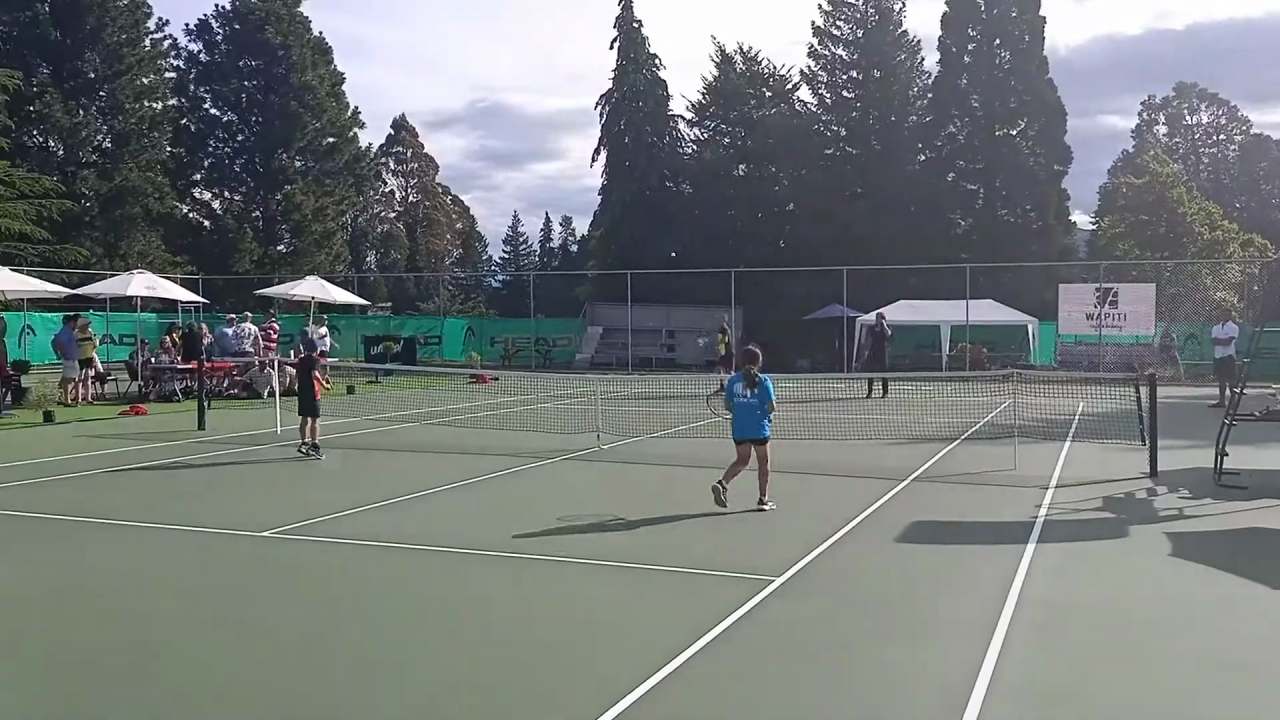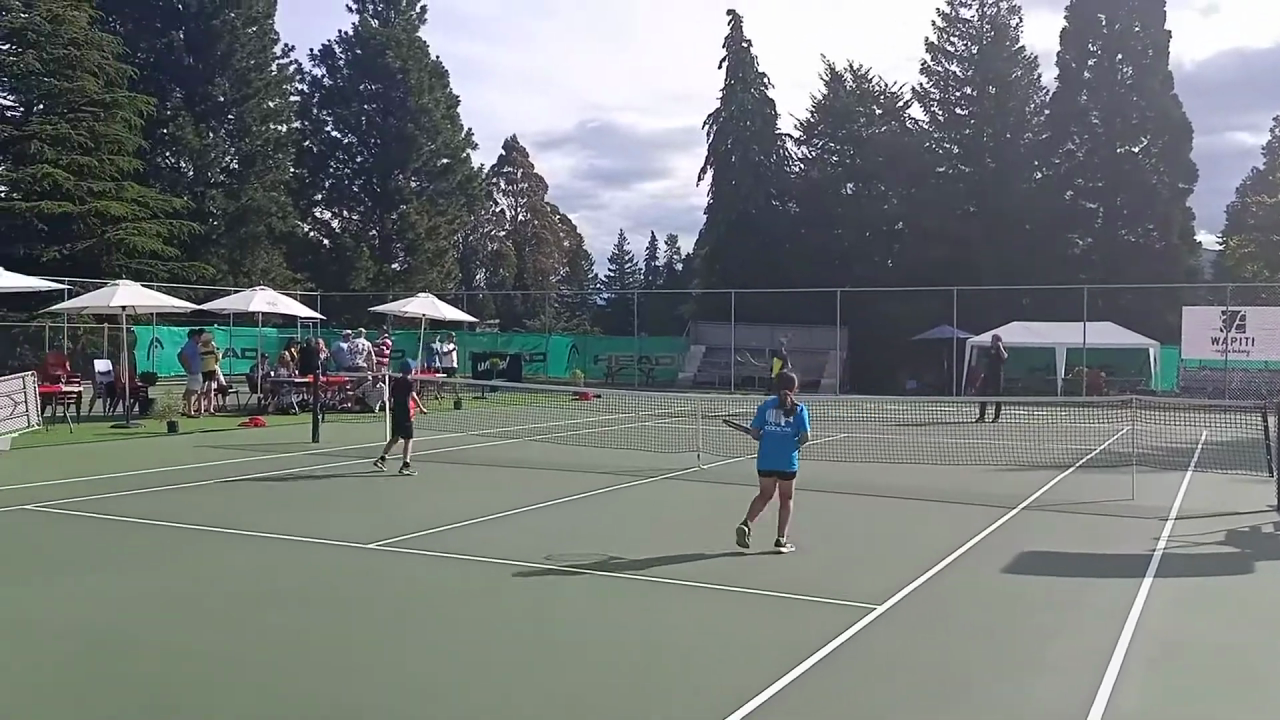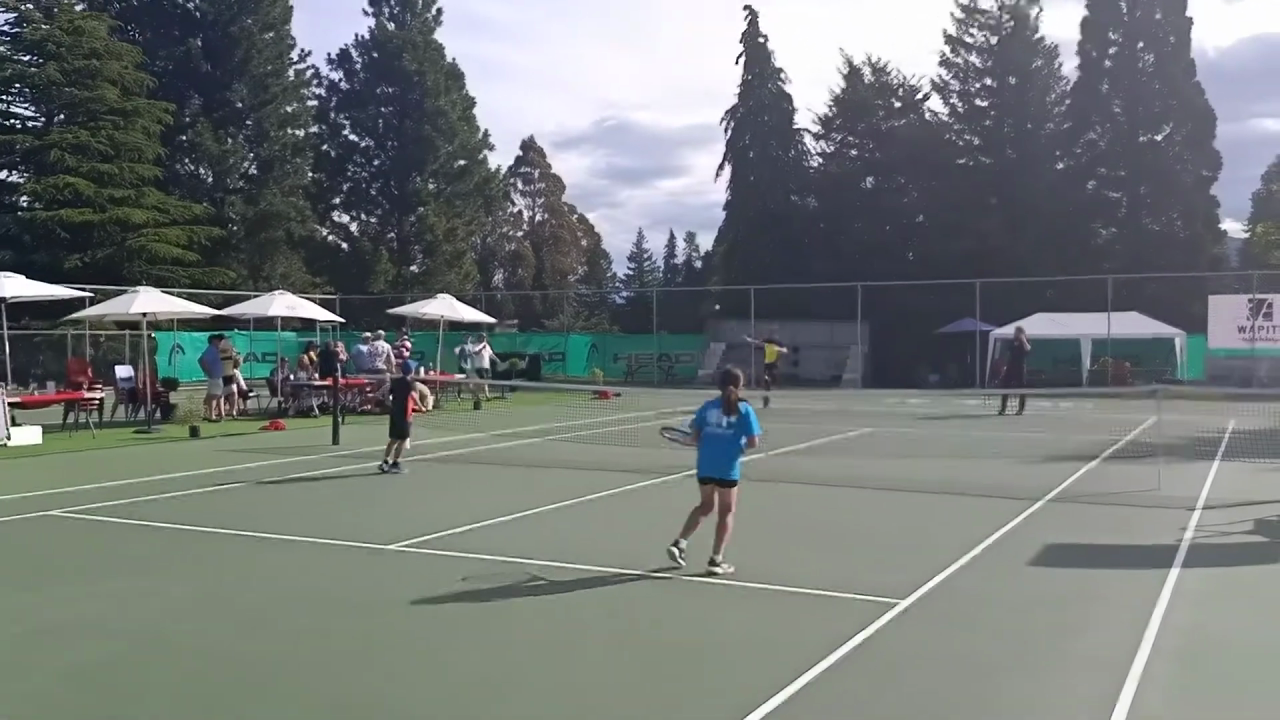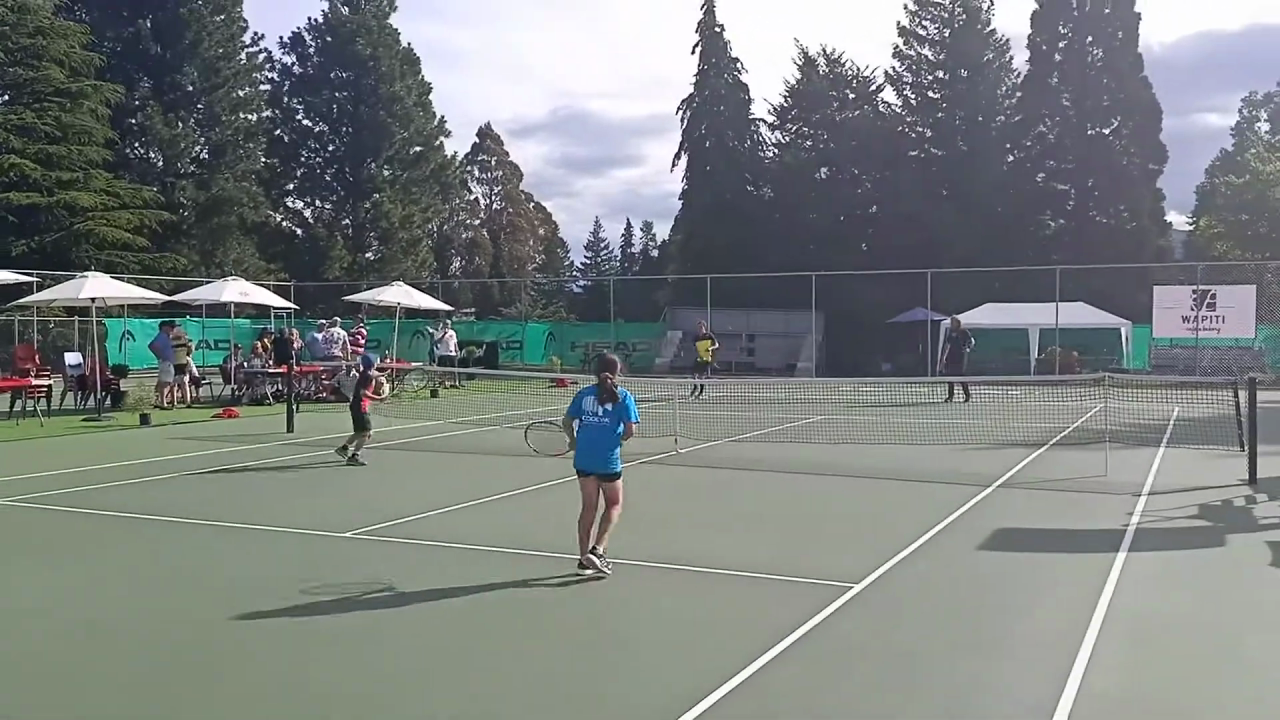
dt=0.5s
person 1, frame 1
left shoulder: (733, 380)
right shoulder: (763, 381)
left elbow: (727, 405)
right elbow: (771, 407)
right wrist: (765, 415)
left hip: (739, 428)
right hip: (758, 429)
left knee: (742, 460)
right knee: (763, 462)
left ankle: (721, 484)
right ankle: (763, 500)
person 1, frame 2
left shoulder: (765, 406)
right shoulder: (798, 409)
left elbow: (755, 433)
right elbow: (805, 437)
right wrist: (795, 443)
left hip: (765, 460)
right hip: (786, 461)
left knee: (764, 495)
right knee: (786, 499)
left ankle: (745, 524)
right ankle: (781, 540)
person 1, frame 3
left shoulder: (707, 407)
right shoulder: (744, 410)
left elbow: (695, 436)
right elbow: (753, 443)
right wrist: (742, 449)
left hip: (705, 466)
right hip: (727, 468)
left knee: (705, 506)
right knee: (726, 512)
left ankle: (679, 542)
right ankle: (716, 560)
person 1, frame 4
left shoulder: (583, 394)
right shoulder: (623, 396)
left elbow: (567, 422)
right elbow: (630, 430)
left wrist: (574, 440)
left hip: (583, 459)
right hip: (608, 459)
left knee: (589, 507)
right knee: (614, 504)
left ankle: (586, 559)
right ankle: (597, 550)
